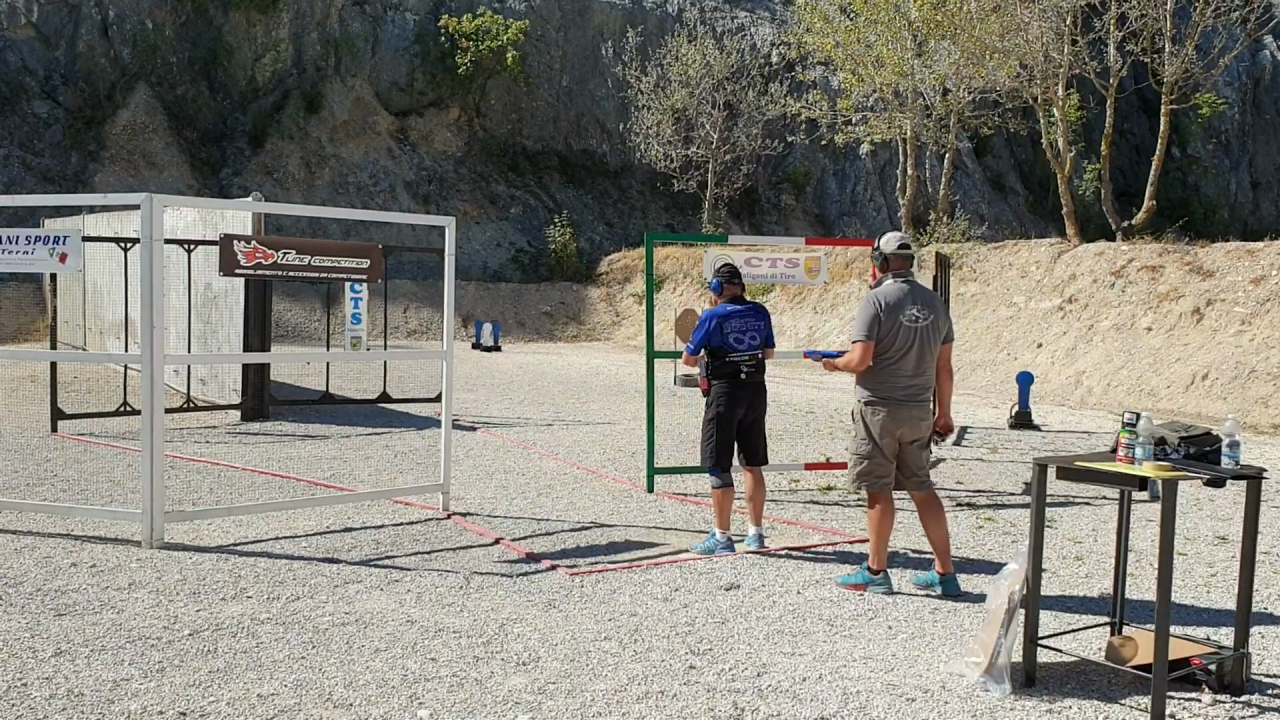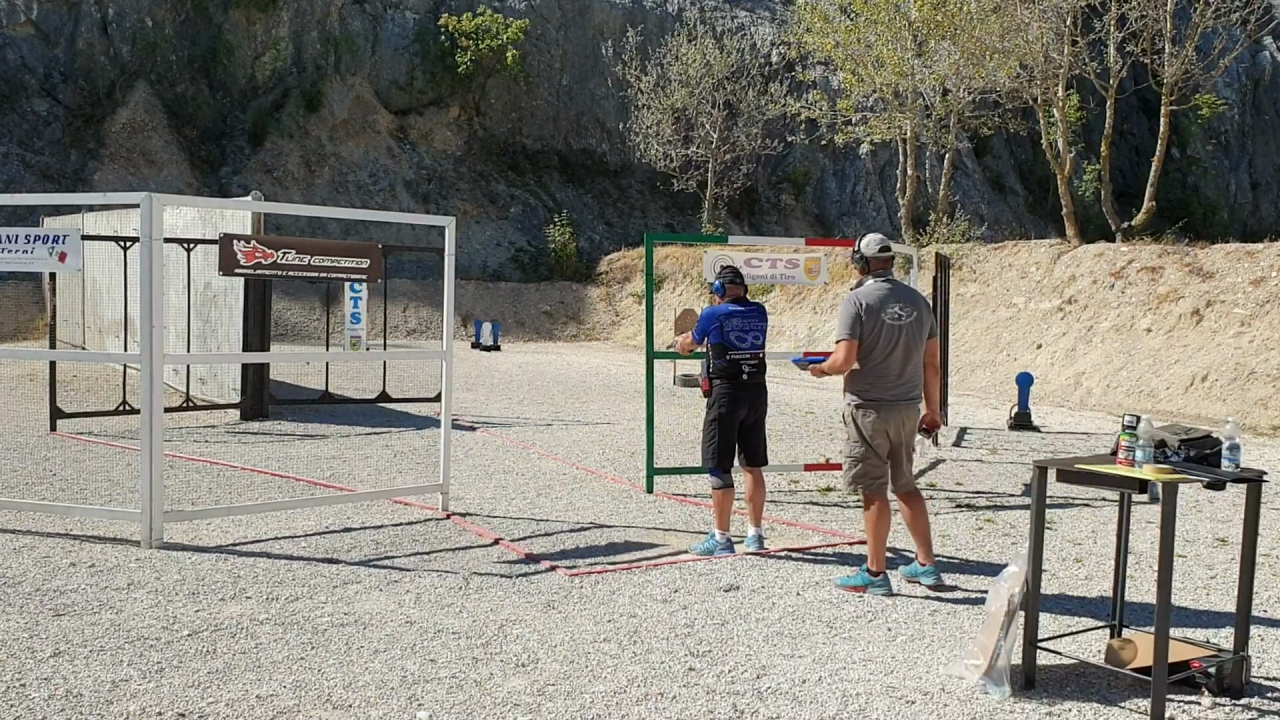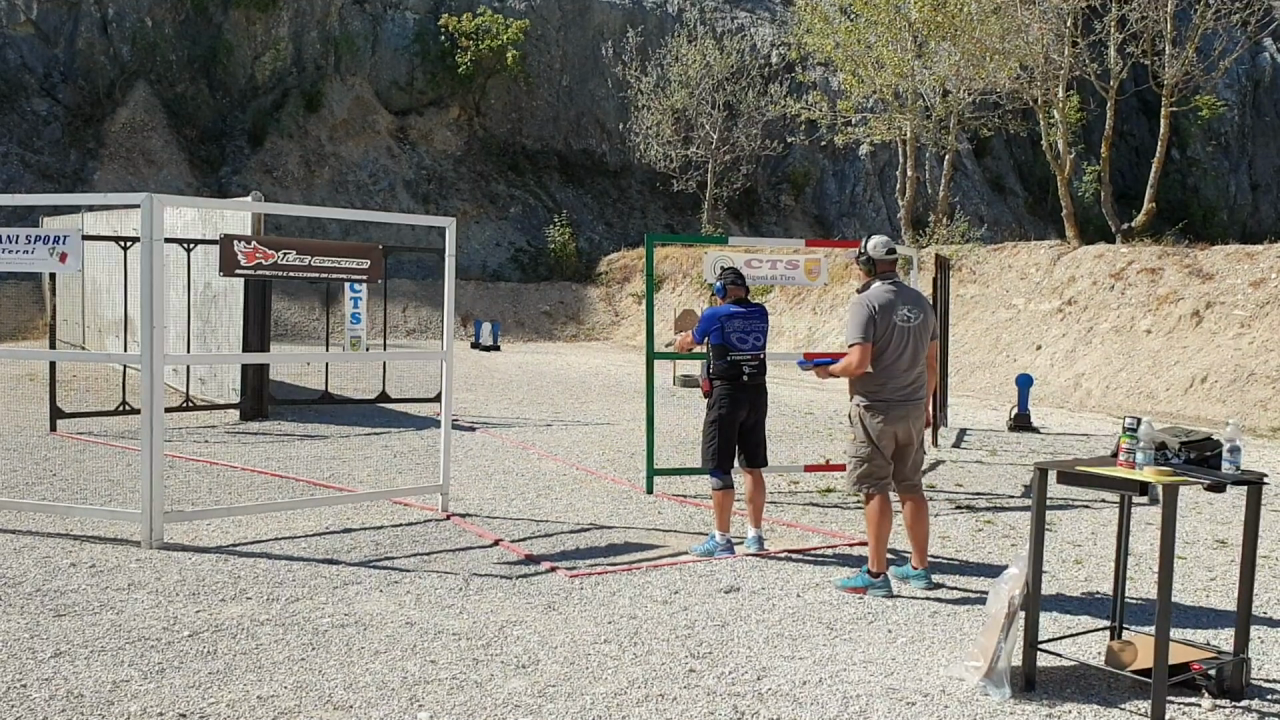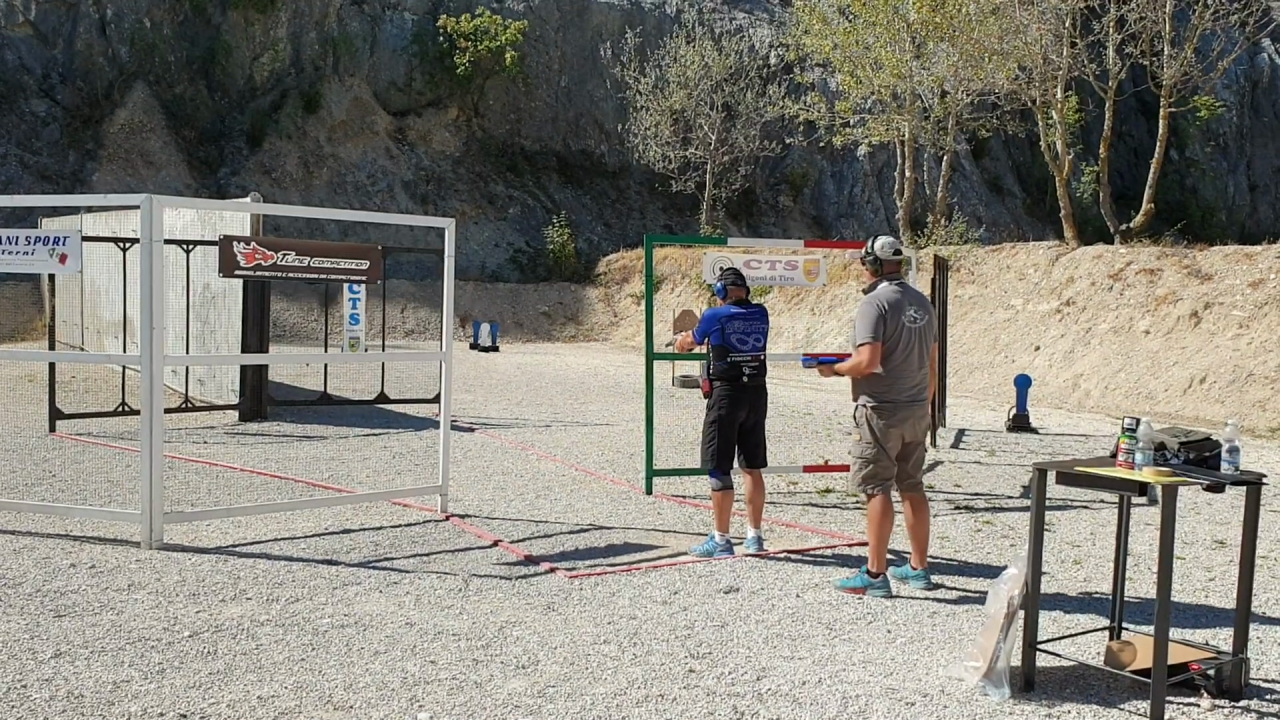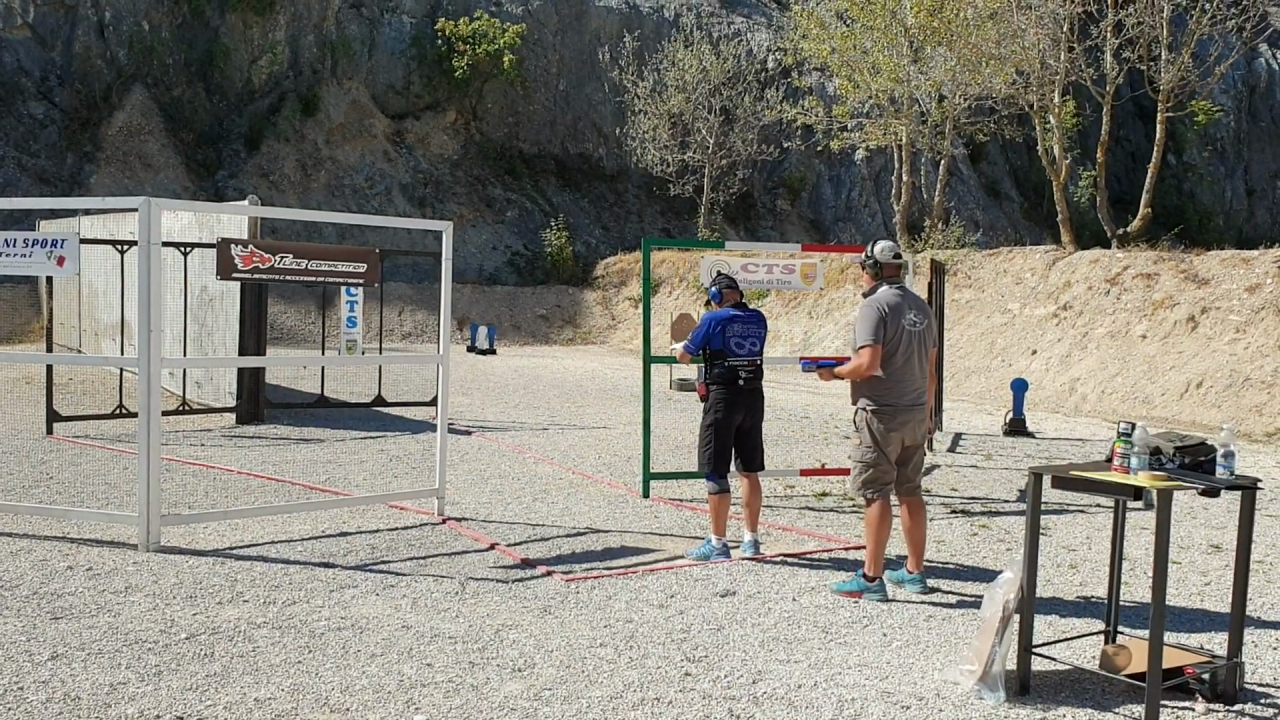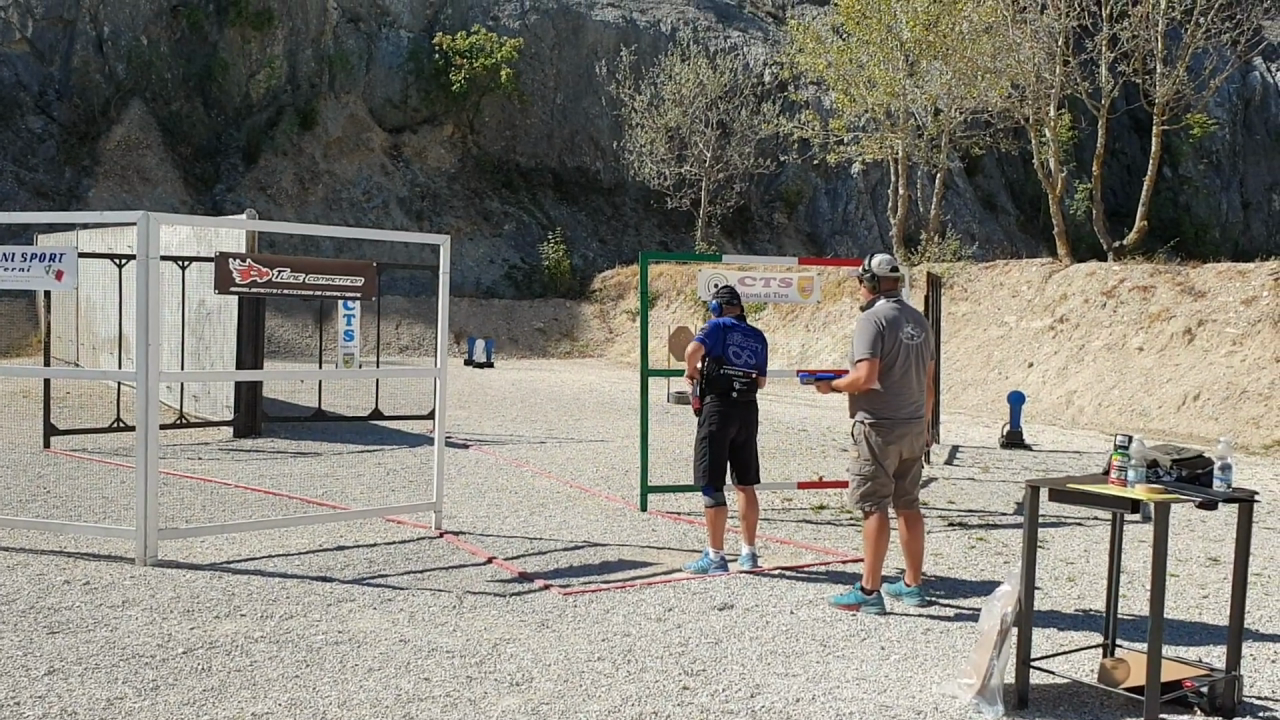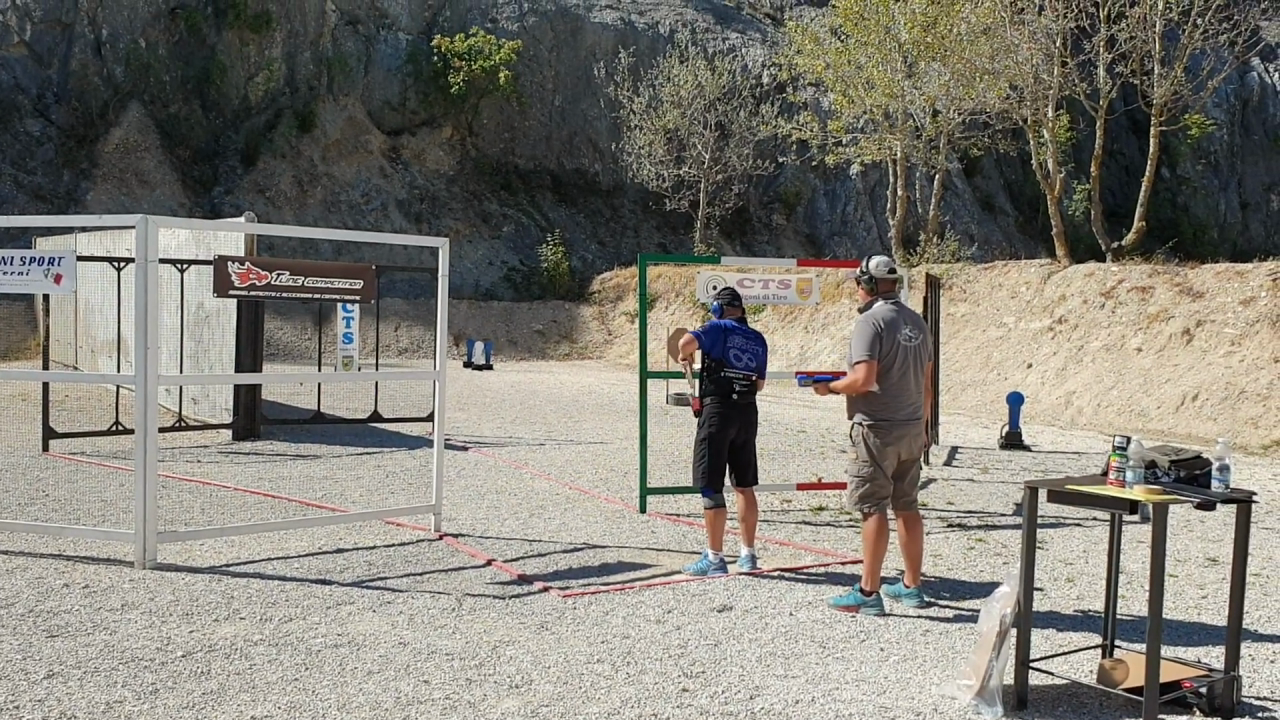
dt=0.4s
person 1, frame 1
left shoulder: (876, 299)
right shoulder: (935, 302)
left elbow: (860, 360)
right elbow: (944, 366)
left wrist: (835, 363)
right wrist: (944, 412)
left hip: (879, 408)
right hip: (918, 411)
left knee: (879, 490)
right knee: (922, 489)
left ankle: (875, 572)
right ankle: (945, 573)
person 1, frame 2
left shoulder: (857, 300)
right shoulder: (917, 299)
left elbow: (844, 360)
right elbow: (931, 362)
left wrist: (821, 368)
right wrist: (932, 408)
left hip: (868, 409)
right hip: (908, 408)
left knee: (873, 491)
right knee: (905, 485)
left ankle: (875, 573)
right ankle: (926, 564)
person 1, frame 3
left shoulder: (867, 302)
right shoulder: (920, 301)
left elbow: (858, 363)
right elbow: (931, 361)
left wrist: (829, 371)
right wrist: (924, 405)
left hip: (876, 410)
right hip: (913, 411)
left knee: (875, 490)
right knee: (911, 488)
left ankle: (875, 574)
right ankle: (919, 567)
person 1, frame 4
left shoulder: (874, 302)
right shoulder: (922, 302)
left elbow: (868, 362)
right elbow: (931, 363)
left wrist: (835, 369)
left hip: (881, 411)
right hip: (916, 411)
left knee: (877, 489)
right knee: (913, 487)
left ankle: (875, 574)
right ankle: (918, 568)
person 1, frame 5
left shoulder: (875, 305)
right shoulder: (921, 306)
left elbow: (868, 364)
right elbow: (930, 369)
left wrist: (834, 372)
right wrist: (926, 413)
left hip: (881, 415)
right hip: (915, 415)
left knee: (876, 493)
right knee: (910, 491)
left ankle: (871, 578)
right ankle: (914, 572)
person 1, frame 6
left shoulder: (873, 319)
right shoulder: (919, 320)
left elbow: (865, 377)
right elbow: (928, 383)
left wrist: (833, 385)
right wrist: (924, 425)
left hip: (879, 428)
right hip: (913, 428)
left knee: (874, 506)
right knee: (908, 504)
left ankle: (869, 591)
right ankle: (912, 585)
person 1, frame 7
left shoulder: (870, 321)
right shoulder: (917, 322)
left elbow: (863, 379)
right elbow: (926, 384)
left wrist: (830, 387)
right wrist: (921, 426)
left hip: (877, 430)
right hip: (911, 430)
left knee: (873, 508)
right knee: (906, 506)
left ankle: (868, 592)
right ankle: (911, 586)
person 2, frame 1
left shoulder: (713, 316)
right shoulder: (760, 312)
left elbow: (688, 358)
right elbow: (769, 351)
left wrist: (704, 359)
left hip: (725, 393)
right hip: (755, 392)
left knee: (718, 468)
right knee: (753, 465)
left ankle: (722, 537)
right ankle: (755, 533)
person 2, frame 2
left shoulder: (713, 314)
right shoulder: (759, 313)
left elbow: (693, 341)
left wrist: (681, 342)
left hip: (726, 393)
right hip: (756, 393)
left knee: (719, 468)
right knee: (753, 466)
left ankle: (721, 538)
right ankle: (755, 534)
person 2, frame 3
left shoulder: (714, 315)
right shoulder: (761, 313)
left elbow: (692, 339)
left wrist: (681, 341)
left hip: (726, 394)
right hip: (756, 394)
left knee: (719, 469)
right knee: (753, 467)
left ankle: (722, 540)
right ankle: (755, 535)
person 2, frame 4
left shoulder: (715, 316)
right shoulder: (761, 314)
left elbow: (692, 340)
left wrist: (681, 341)
left hip: (726, 395)
right hip: (756, 394)
left knee: (719, 470)
right knee: (753, 468)
left ankle: (721, 540)
right ankle: (754, 536)
person 2, frame 5
left shoulder: (714, 319)
right shoulder: (758, 319)
left elbow: (686, 355)
left wrist: (679, 349)
left hip: (723, 398)
right hip: (753, 398)
left knee: (715, 472)
right knee: (749, 470)
left ankle: (717, 543)
right ankle: (751, 539)
person 2, frame 6
left shoulder: (717, 326)
right shoulder: (758, 336)
left elbow: (694, 349)
right elbow: (761, 381)
left wrist: (692, 370)
left hip: (717, 410)
right hip: (748, 411)
left knee: (712, 486)
right knee: (746, 484)
left ankle: (715, 556)
right ankle: (749, 553)
person 2, frame 7
left shoulder: (718, 328)
right shoulder: (759, 340)
left elbow: (687, 341)
left wrist: (686, 355)
left hip: (718, 412)
right hip: (747, 413)
left knee: (711, 488)
right knee: (745, 486)
left ankle: (714, 558)
right ankle: (748, 554)
